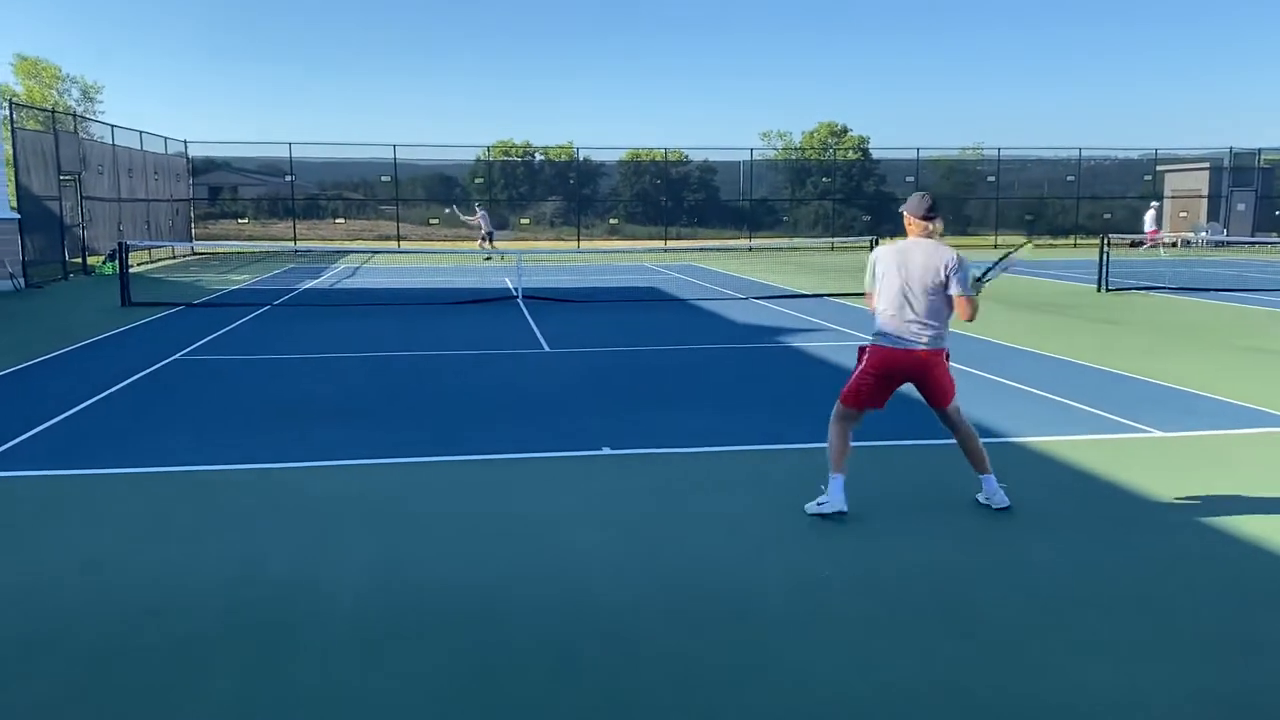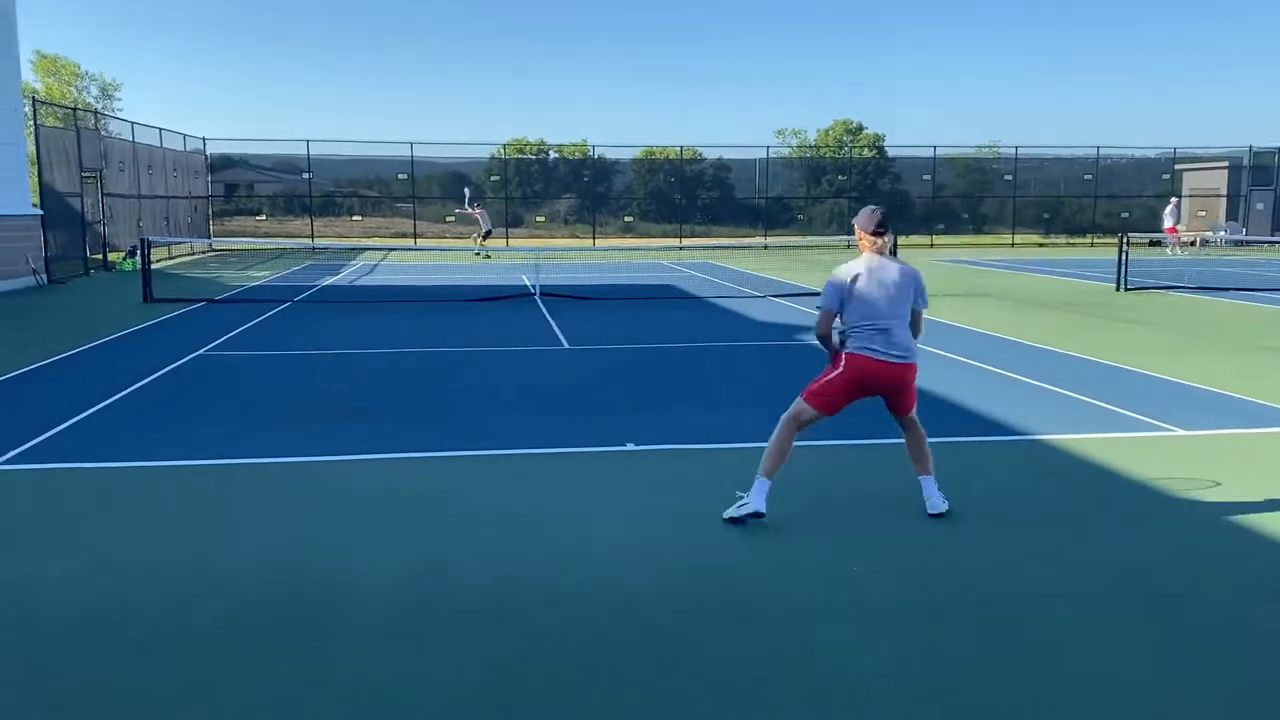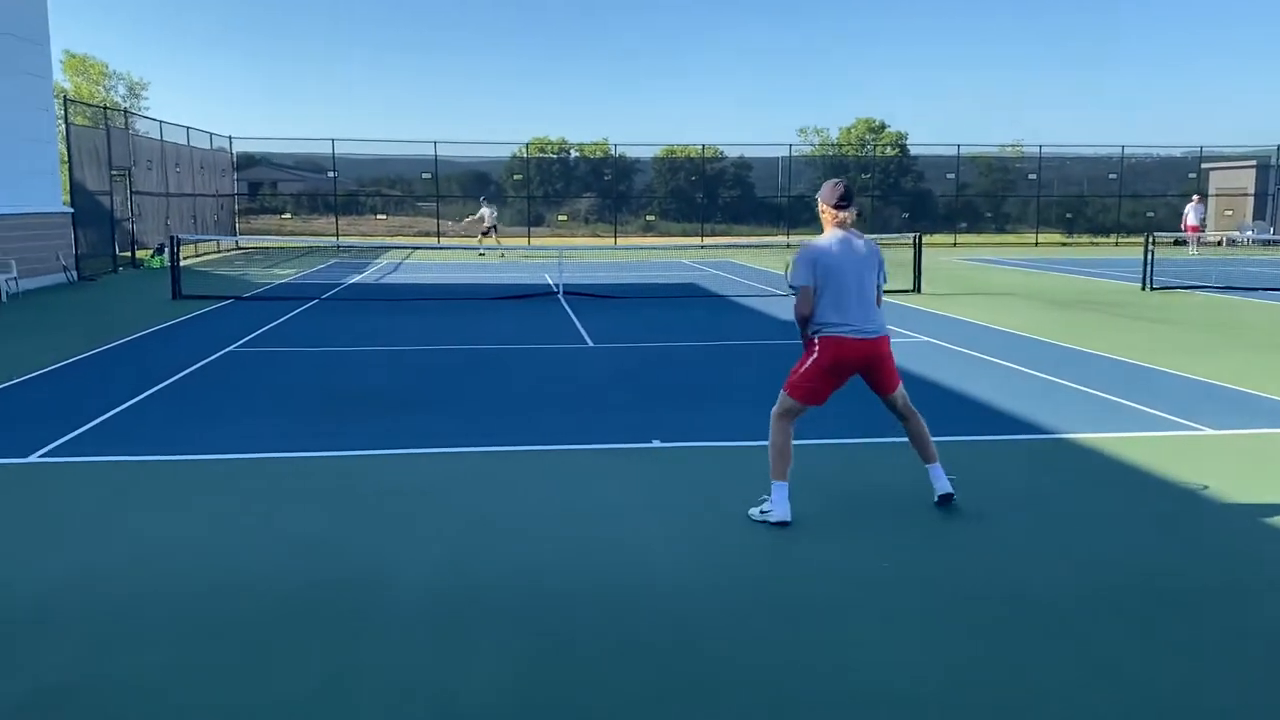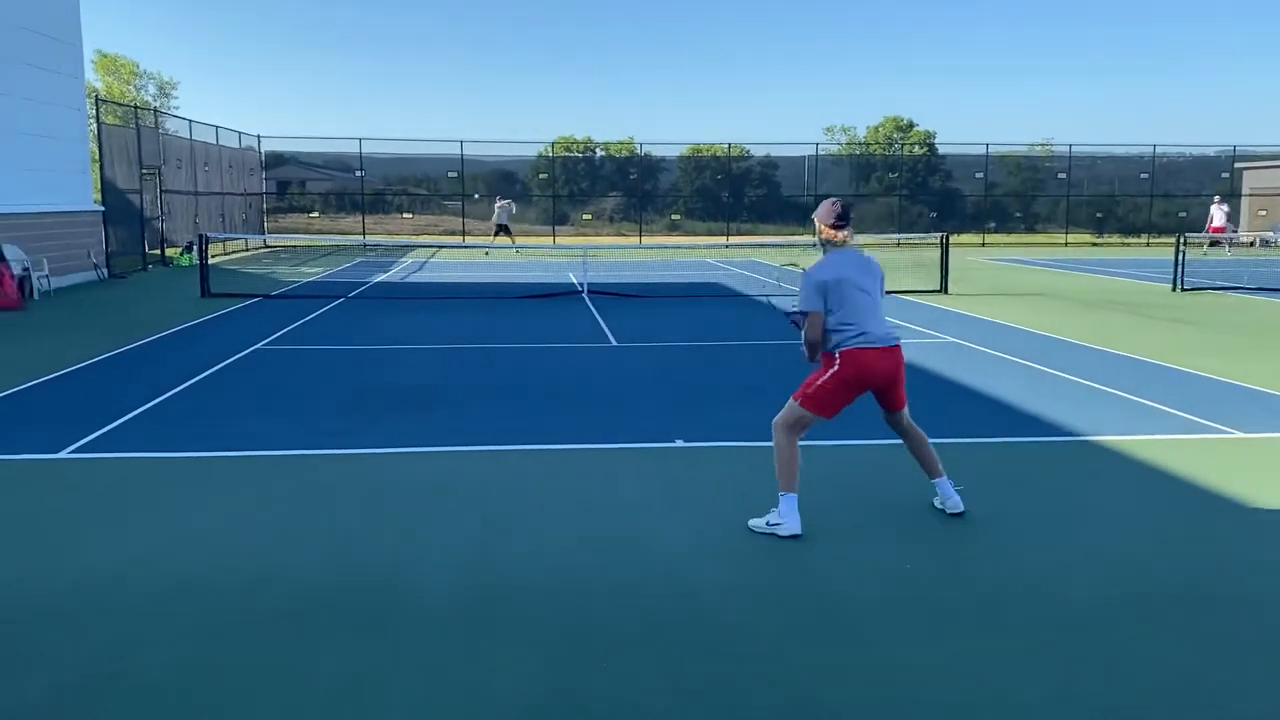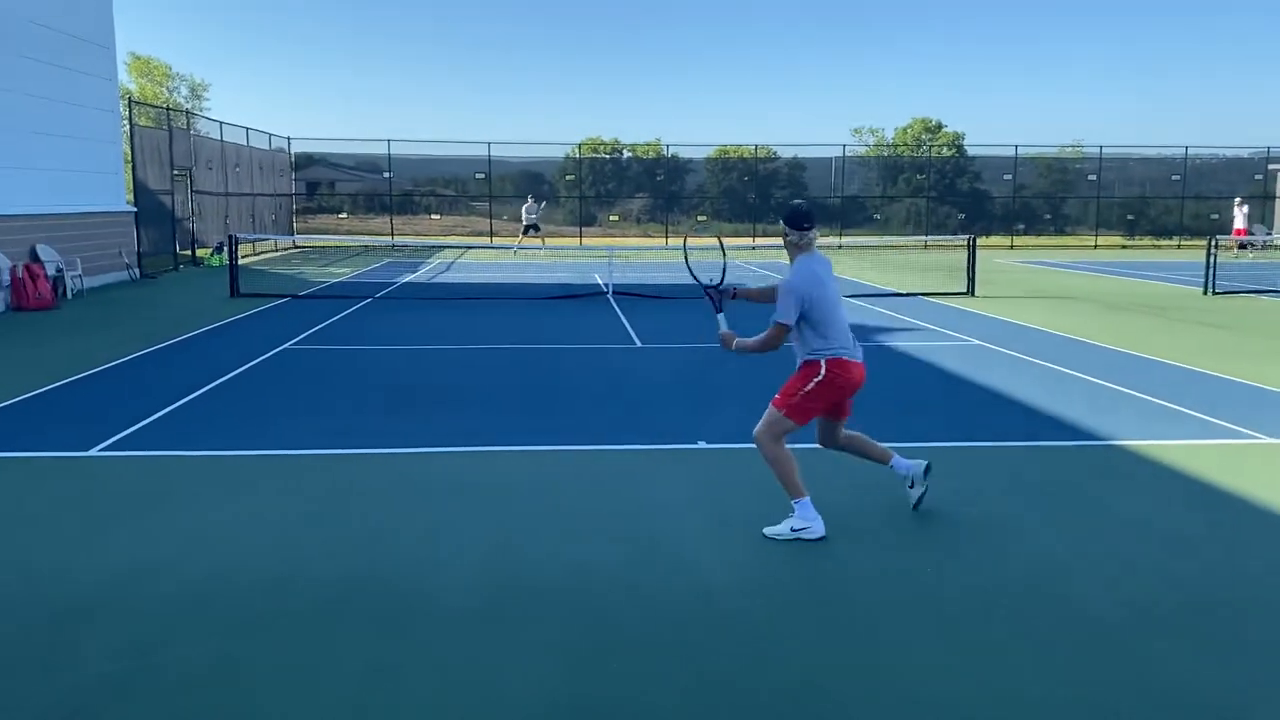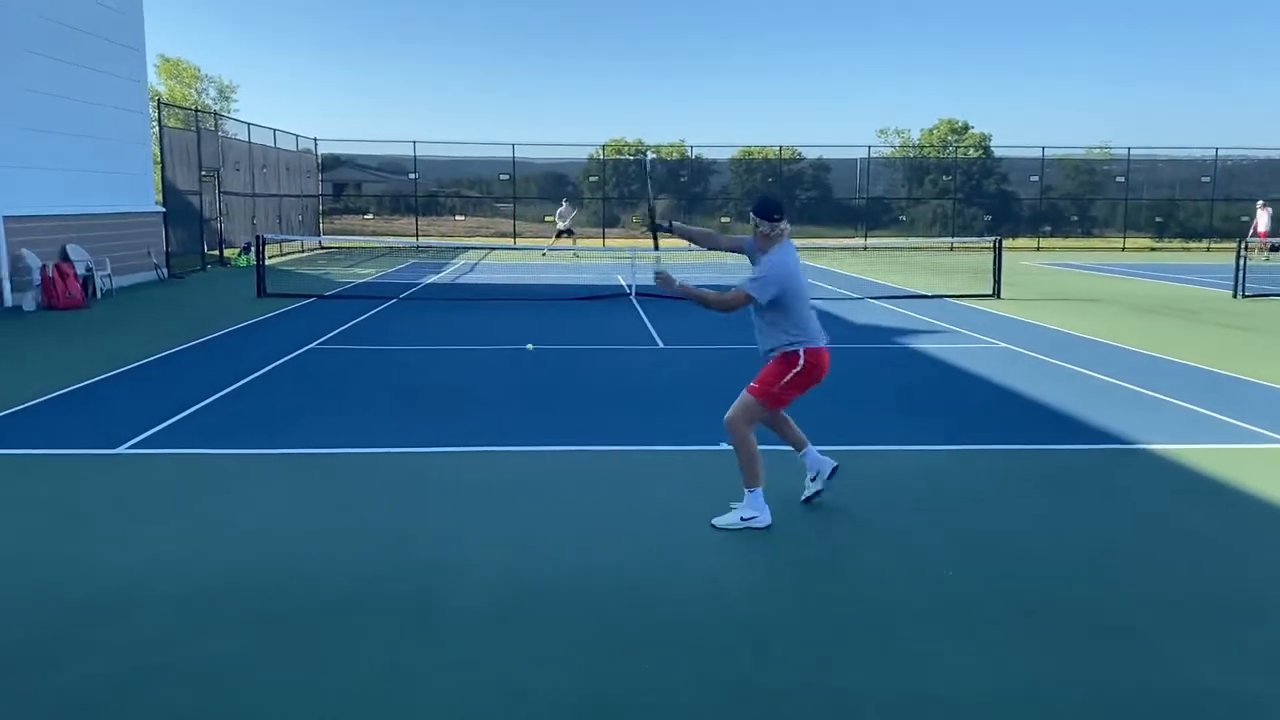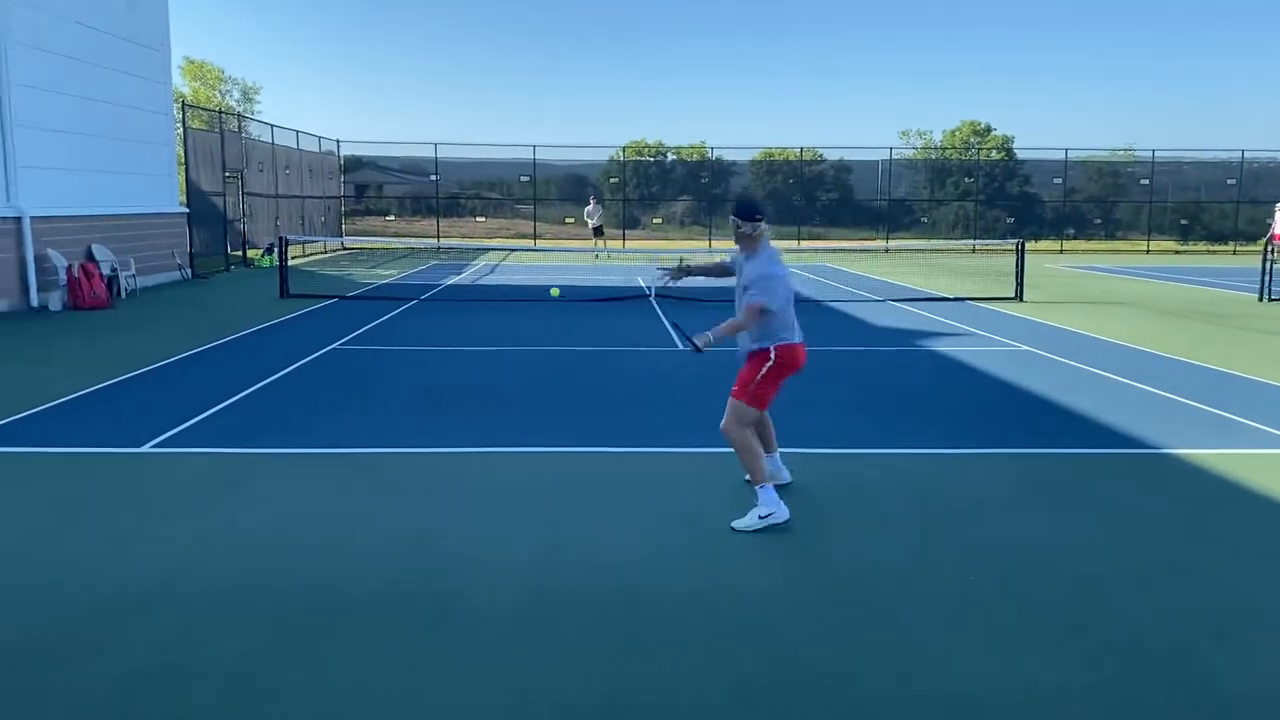
dt=0.3s
person 1, frame 1
left shoulder: (881, 254)
right shoulder: (950, 258)
right elbow: (966, 313)
right wrist: (972, 293)
left hip: (883, 353)
right hip: (929, 355)
left knee: (841, 419)
right knee: (954, 419)
left ankle: (835, 493)
right ankle: (992, 490)
person 1, frame 2
left shoulder: (844, 273)
right shoulder: (912, 275)
left elbow: (822, 329)
left wrist: (838, 351)
left hip: (856, 365)
right hip: (902, 367)
left knee: (790, 423)
right knee: (909, 424)
left ankle: (756, 498)
right ankle: (933, 495)
person 1, frame 3
left shoulder: (810, 251)
right shoulder: (871, 249)
left elbow: (803, 309)
left wrist: (806, 332)
left hip: (832, 344)
right hip: (876, 342)
left knee: (781, 416)
right knee: (905, 410)
left ankle: (778, 502)
right ankle: (940, 482)
person 1, frame 4
left shoulder: (817, 273)
right shoulder: (871, 264)
left elbow: (815, 338)
left wrist: (811, 353)
right wrist: (808, 316)
left hip: (853, 359)
right hip: (889, 355)
left knee: (785, 427)
right knee: (904, 426)
left ankle: (786, 515)
right ankle: (948, 495)
person 1, frame 5
left shoulder: (798, 279)
right shoulder: (818, 263)
left elbow: (773, 340)
right elbow: (780, 294)
left wrist: (736, 344)
right wrist: (734, 293)
left hip: (827, 369)
right hip: (849, 365)
left knee: (766, 436)
right knee: (833, 436)
left ankle: (806, 518)
right ankle: (909, 469)
person 1, frame 6
left shoulder: (776, 266)
right shoulder: (767, 247)
left elbow: (728, 303)
right elbow: (721, 240)
left wrist: (676, 286)
right wrist: (671, 227)
left hip: (800, 358)
right hip: (793, 354)
left knee: (736, 421)
right knee: (765, 409)
left ankle: (753, 508)
right ankle: (816, 464)
person 1, frame 7
left shoulder: (763, 268)
right shoulder: (750, 253)
left elbow: (749, 316)
right elbow: (728, 268)
left wrist: (712, 336)
right wrist: (690, 269)
left hip: (774, 353)
right hip: (774, 351)
left knee: (734, 425)
right knee: (754, 405)
left ankle: (770, 505)
right ankle: (775, 468)
